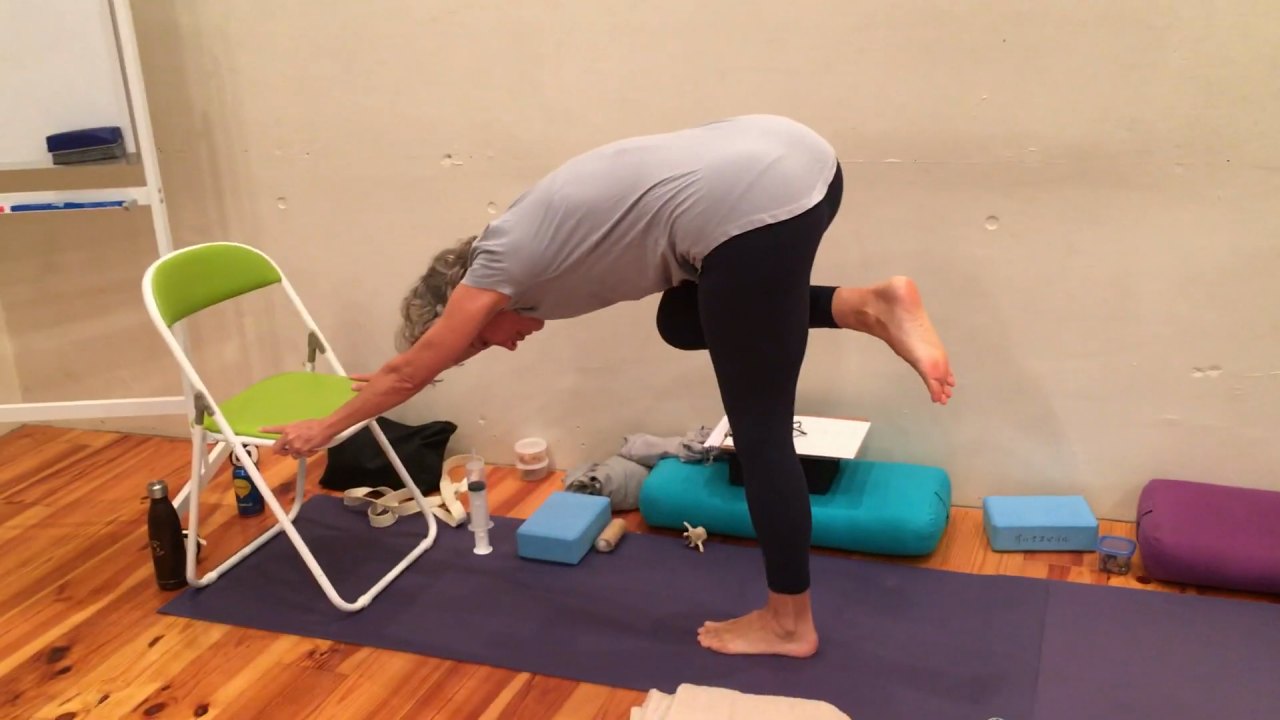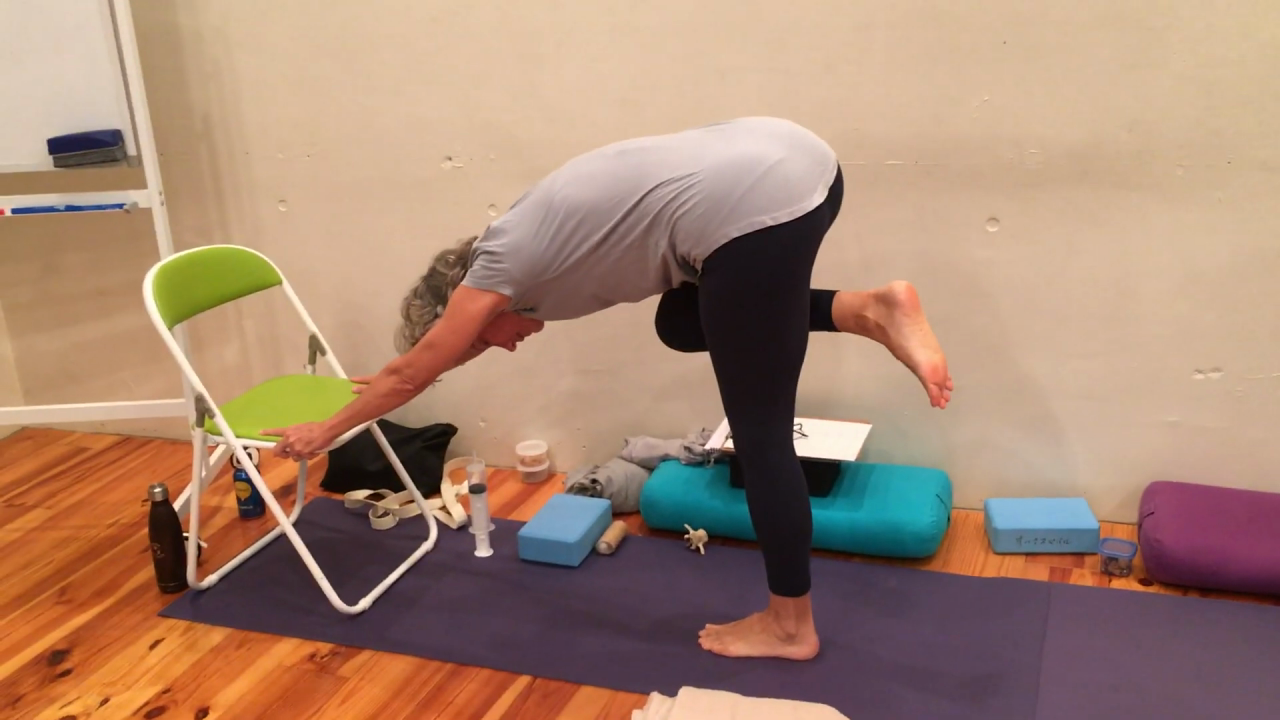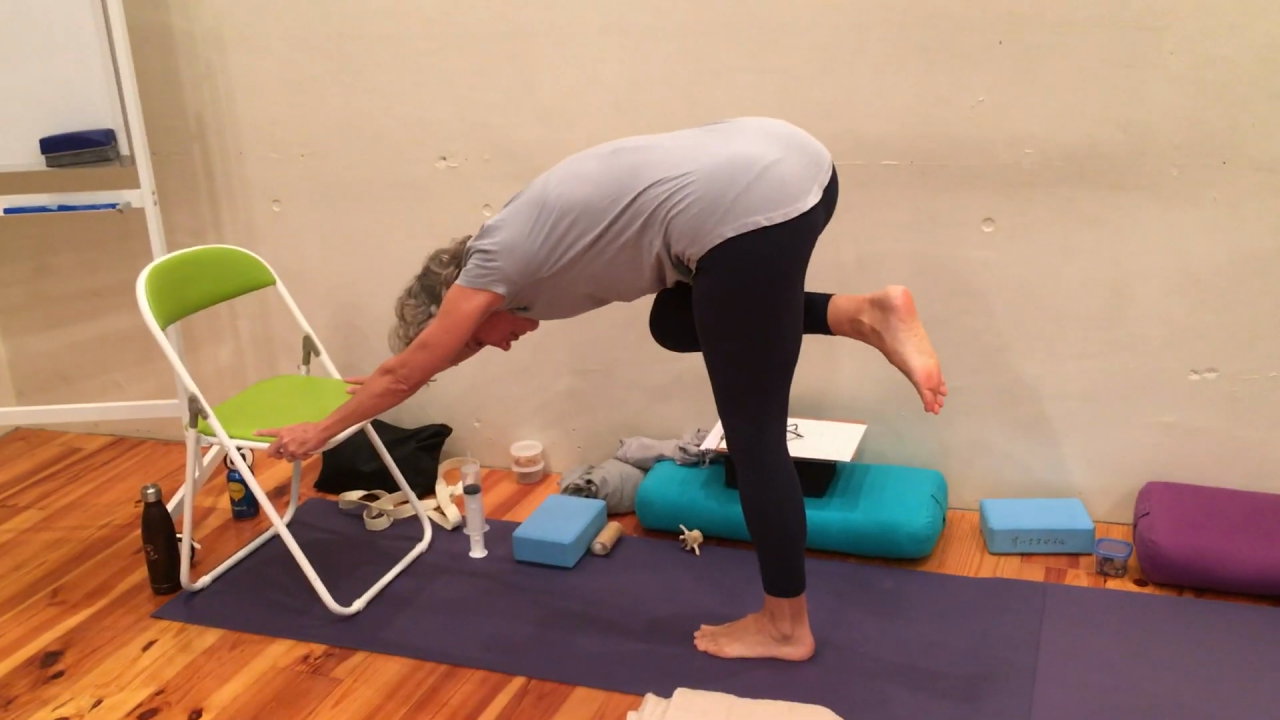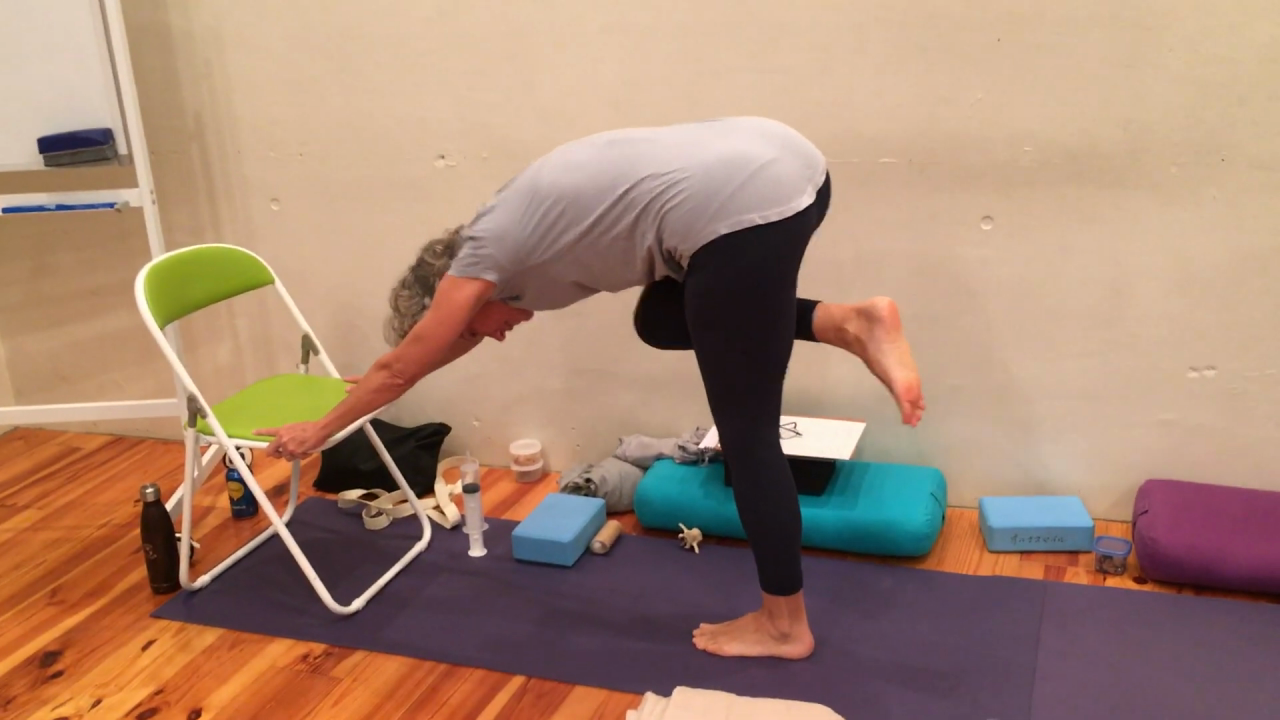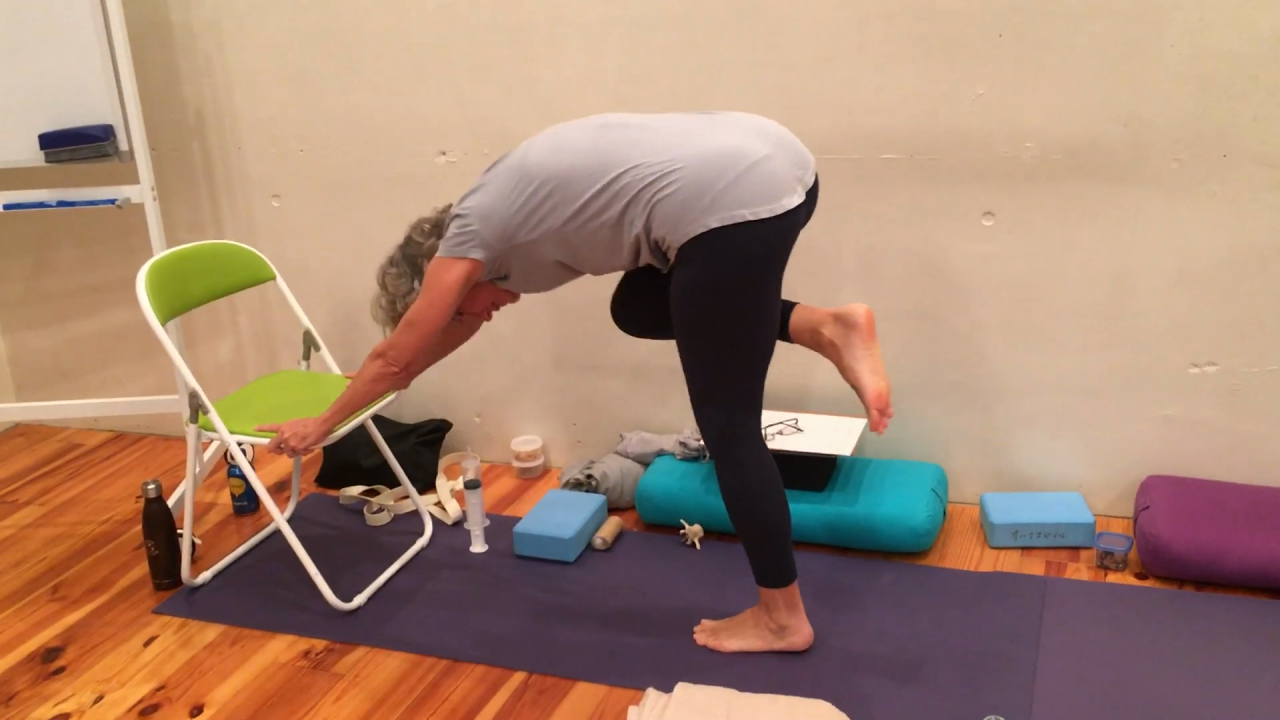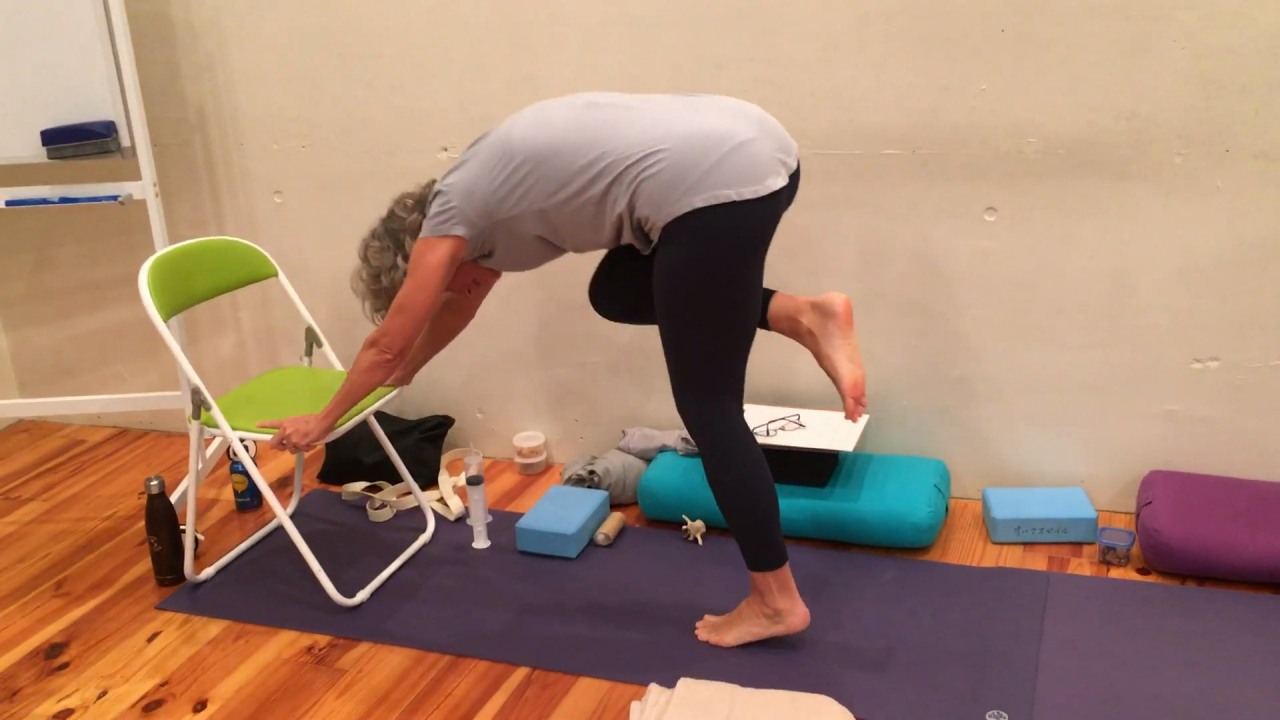
dt=0.2s
person 1, frame 1
left shoulder: (497, 269)
right shoulder: (522, 242)
left elbow: (411, 372)
left wrist: (323, 430)
right wrist: (397, 377)
left hip: (751, 205)
right hip: (793, 156)
left knee: (760, 433)
right knee: (683, 324)
left ankle: (788, 624)
right ankle: (868, 307)
person 1, frame 2
left shoulder: (498, 270)
right shoulder: (523, 243)
left elbow: (411, 373)
left wrist: (323, 432)
right wrist: (398, 379)
left hip: (753, 207)
right hip: (795, 160)
left knee: (759, 434)
right knee: (682, 326)
left ankle: (789, 625)
right ankle: (869, 311)
person 1, frame 3
left shoulder: (492, 268)
right shoulder: (517, 243)
left elbow: (404, 372)
left wrist: (318, 432)
right wrist: (387, 382)
left hip: (749, 208)
right hip: (790, 161)
left knee: (752, 435)
right knee: (676, 326)
left ankle: (784, 626)
right ankle: (864, 315)
person 1, frame 4
left shoulder: (483, 257)
right shoulder: (508, 234)
left elbow: (399, 366)
left wrist: (318, 430)
right wrist: (380, 382)
left hip: (741, 208)
right hip: (781, 161)
left knee: (744, 434)
right knee: (662, 324)
left ankle: (783, 625)
right ankle: (847, 323)
person 1, frame 5
left shoulder: (469, 237)
right shoulder: (498, 216)
left elbow: (393, 355)
left wrist: (320, 426)
right wrist: (398, 377)
left hip: (730, 202)
right hip: (771, 159)
left knee: (726, 426)
right knee: (639, 312)
left ankle: (781, 618)
right ankle: (822, 328)
person 1, frame 6
left shoulder: (449, 217)
right shoulder: (483, 194)
left elbow: (387, 344)
right elbow: (460, 304)
left wrist: (322, 423)
right wrist: (403, 373)
left hip: (713, 183)
right hip: (752, 145)
left knee: (707, 409)
right knee: (616, 296)
left ankle: (775, 602)
right ankle: (800, 315)
